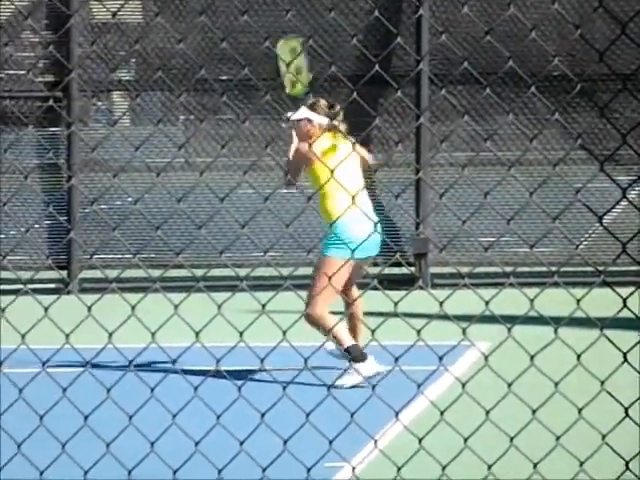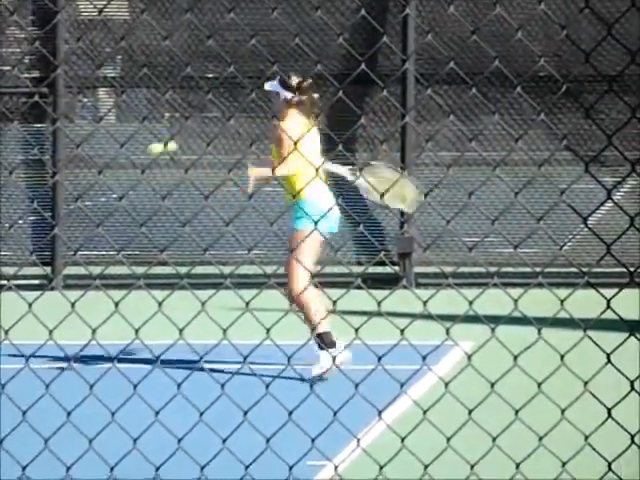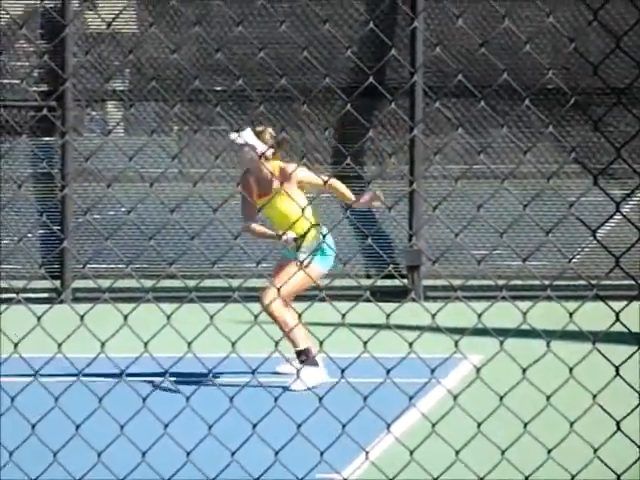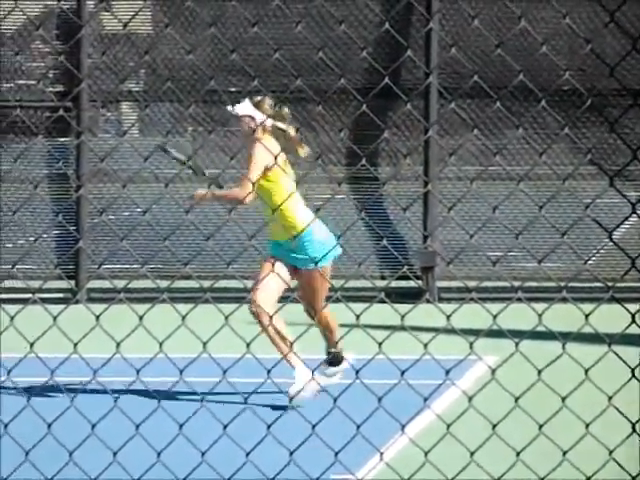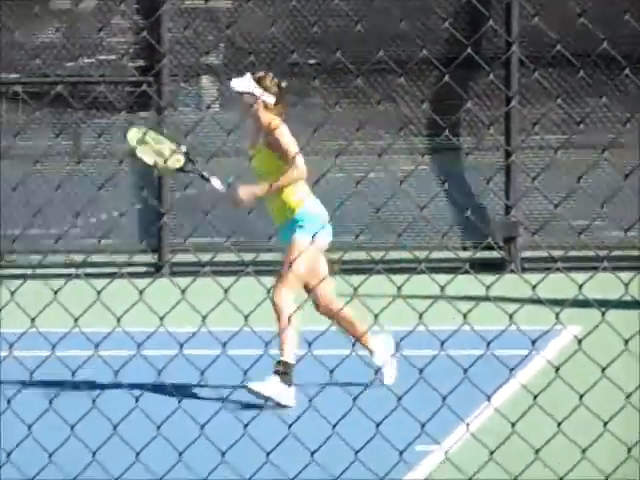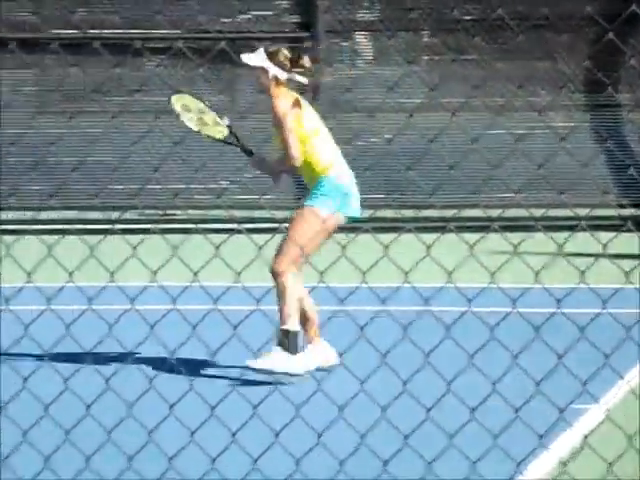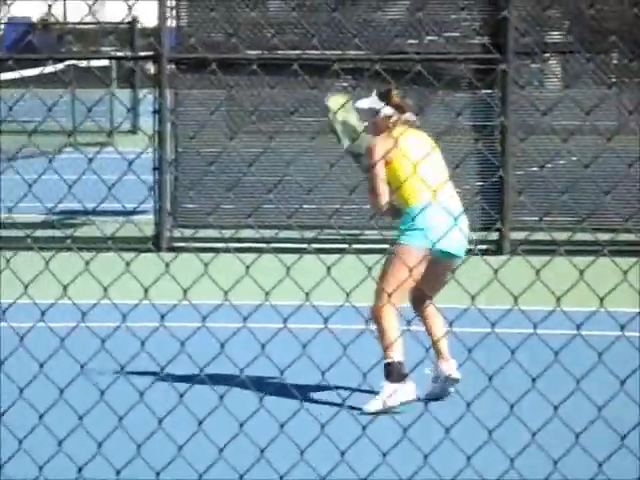
dt=0.4s
person 1, frame 1
left shoulder: (305, 148)
right shoulder: (345, 141)
left elbow: (291, 178)
right elbow: (370, 160)
left hip: (346, 231)
right hip: (368, 227)
left knee: (315, 311)
right knee: (347, 286)
left ankle: (362, 361)
right ankle: (356, 351)
person 1, frame 2
left shoulder: (283, 127)
right shoulder: (308, 127)
left elbow: (294, 167)
left wrist: (261, 173)
left hip: (310, 210)
right hip: (325, 209)
left knee: (297, 288)
right knee: (302, 284)
left ankle: (329, 349)
right ankle: (330, 346)
person 1, frame 3
left shoulder: (289, 172)
right shoulder: (247, 179)
left elbow: (329, 182)
right elbow: (249, 224)
left wrist: (356, 201)
right wrist: (279, 236)
left hip: (317, 247)
right hip: (295, 248)
left knee: (270, 299)
right knee: (277, 301)
left ankle: (311, 365)
right ankle: (305, 357)
person 1, frame 4
left shoulder: (262, 147)
right shoulder: (268, 146)
left elbow: (244, 194)
left wrist: (208, 194)
left hip: (309, 239)
right hip: (282, 243)
left knee: (315, 310)
right knee: (259, 305)
left ankle: (336, 358)
right ankle: (302, 373)
person 1, frame 5
left shoulder: (273, 127)
right shoulder: (258, 130)
left elbow: (298, 169)
left wrist: (259, 189)
right wrist: (249, 192)
left hip: (307, 221)
right hip: (294, 224)
left knee: (282, 295)
right knee: (326, 302)
left ankle: (283, 380)
right ankle: (379, 346)
person 1, frame 6
left shoulder: (280, 104)
right shoulder: (291, 100)
left elbow: (293, 159)
left wrist: (270, 166)
right wrist: (276, 167)
left hip: (332, 188)
right hip: (333, 187)
left knee: (283, 266)
right knee: (284, 266)
right ankle: (315, 347)
person 1, frame 7
left shoulder: (380, 143)
right shoulder: (422, 138)
left elbow: (381, 200)
left wrist: (392, 209)
right wrist: (401, 206)
left hip: (425, 222)
right hip: (456, 223)
right knee: (422, 299)
